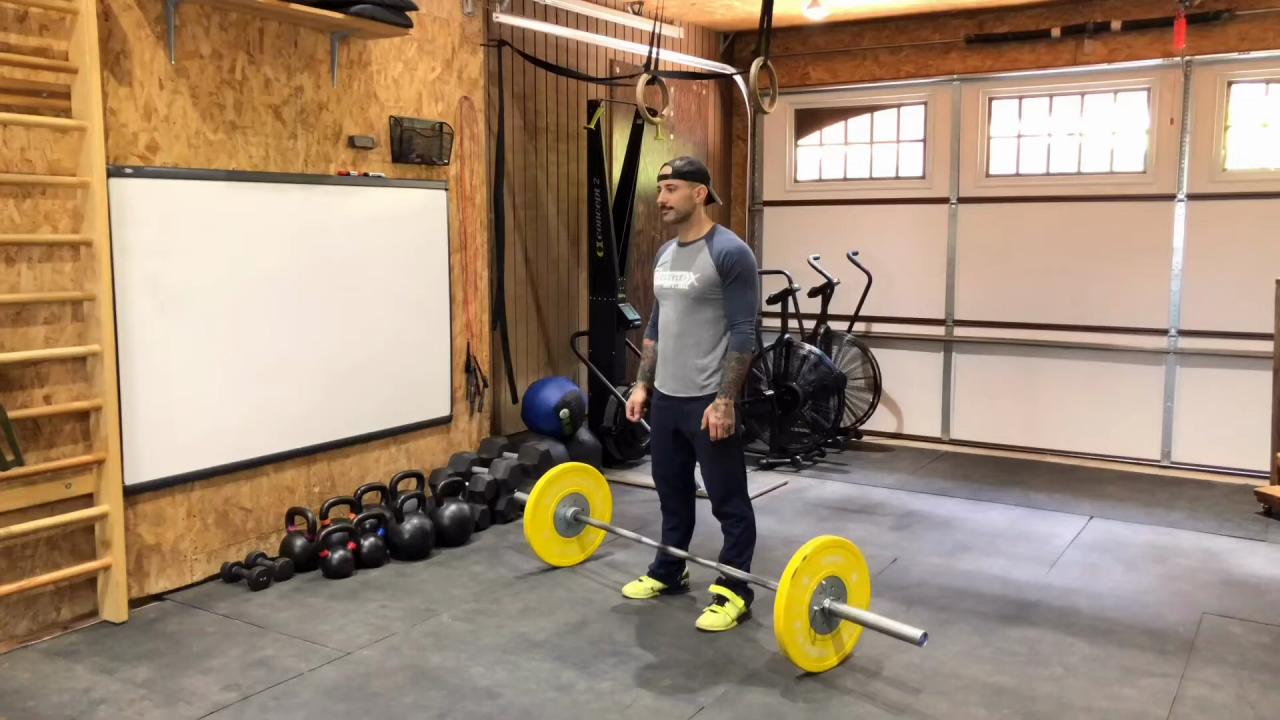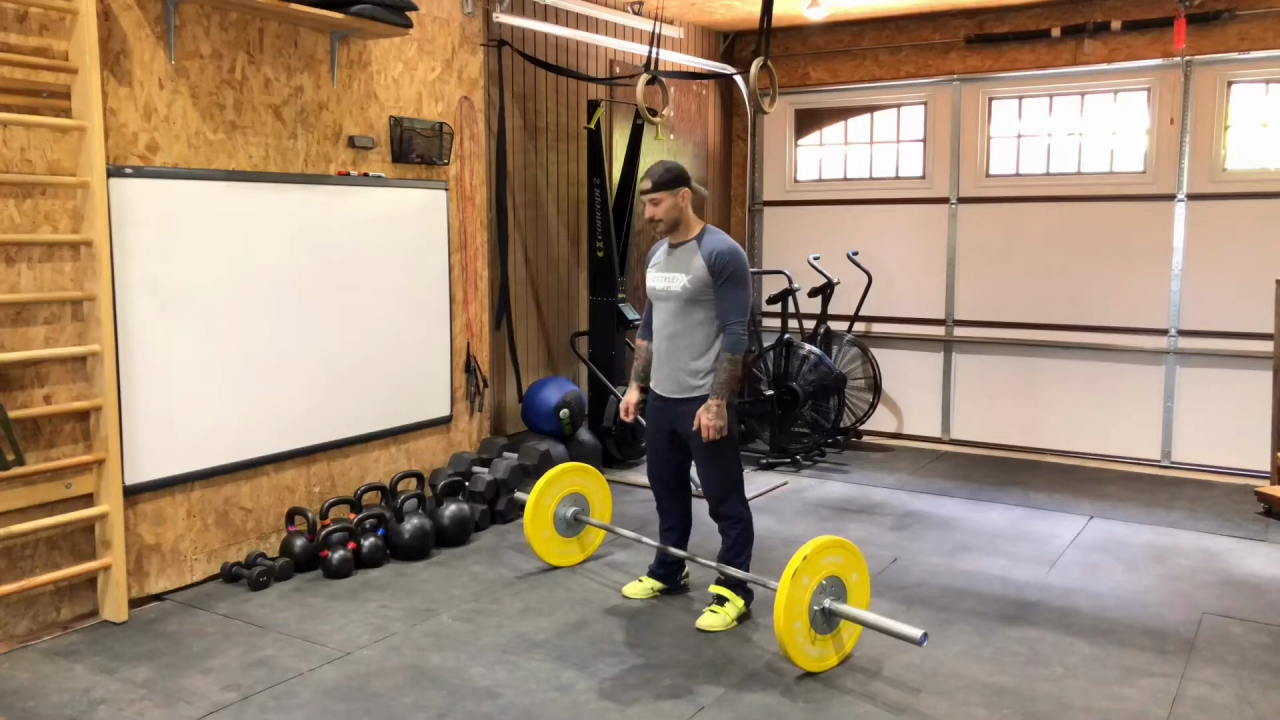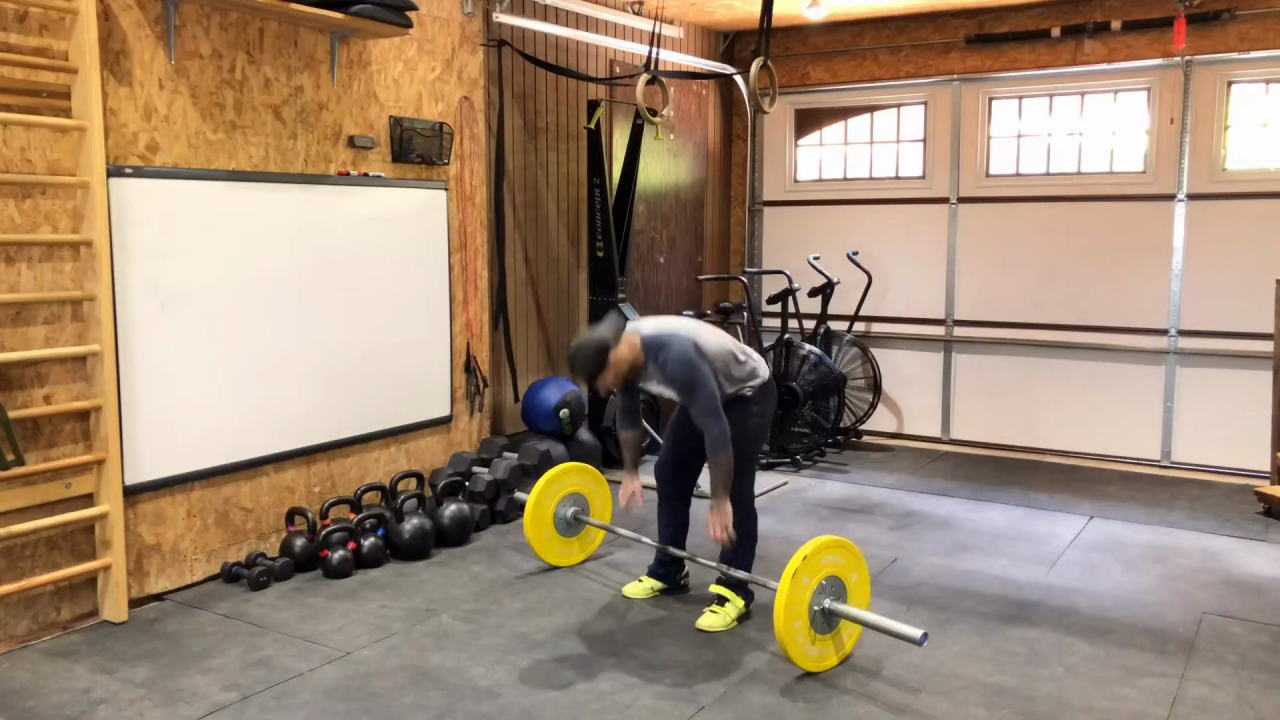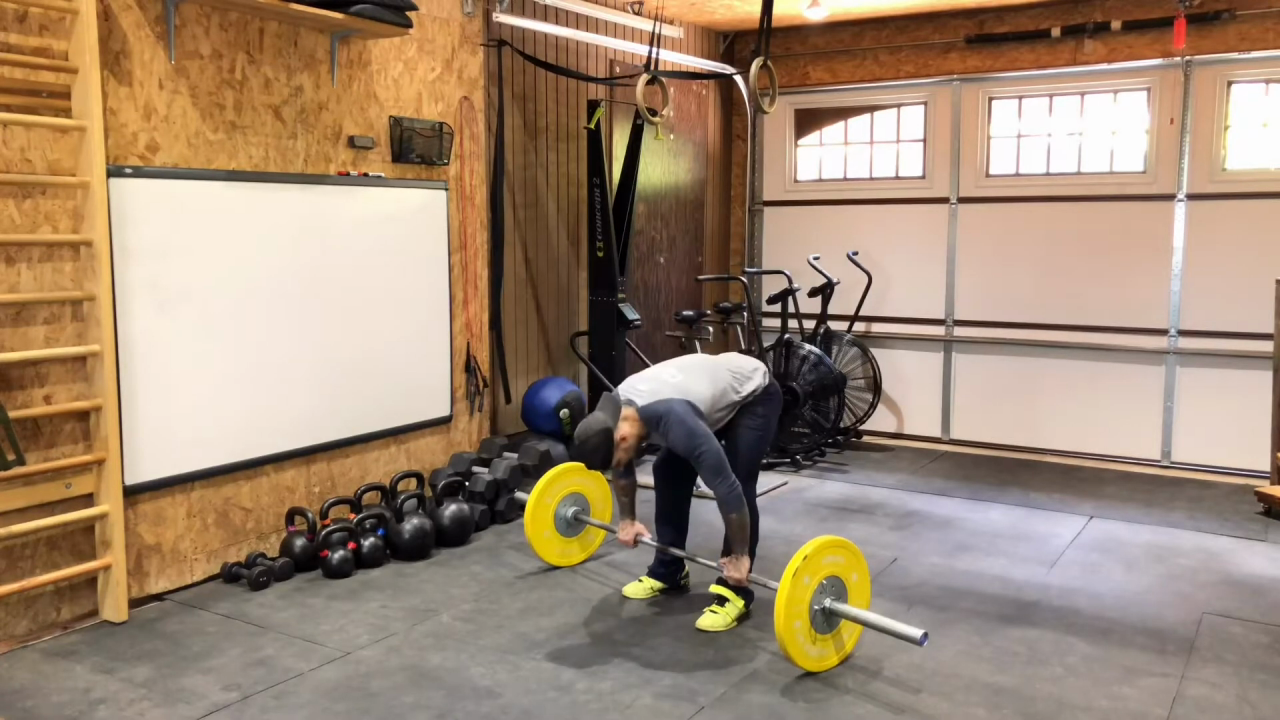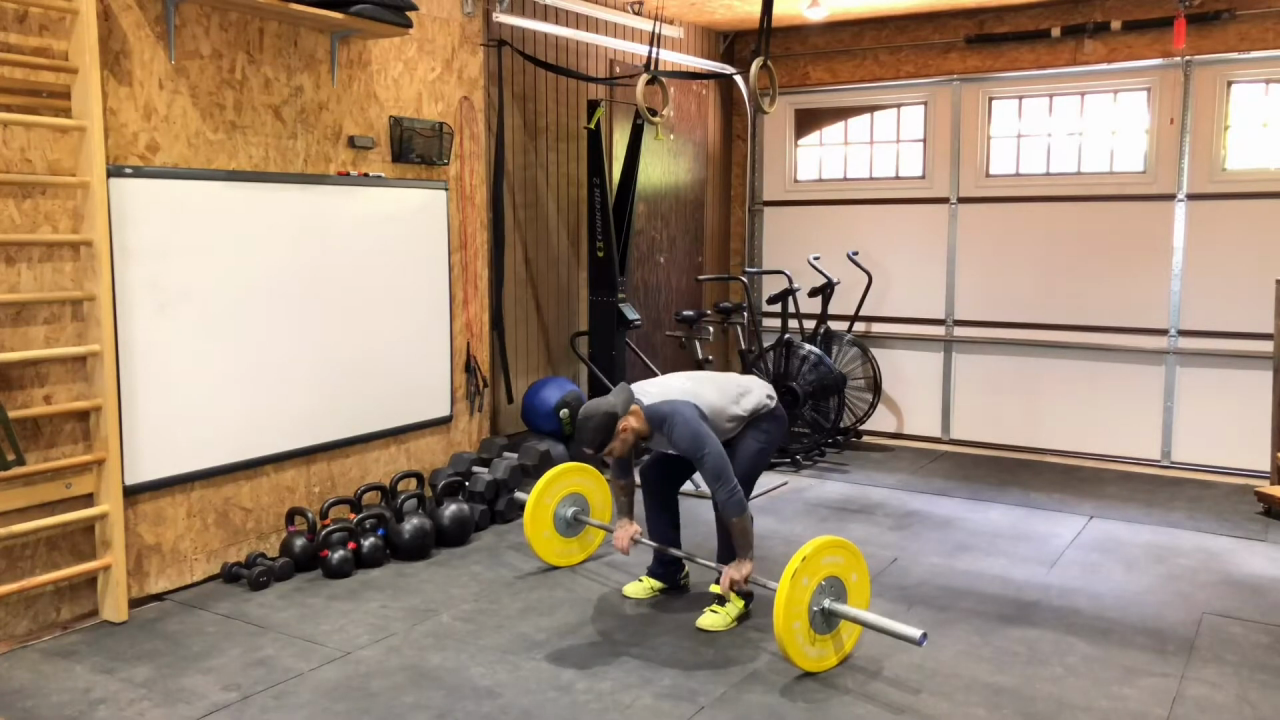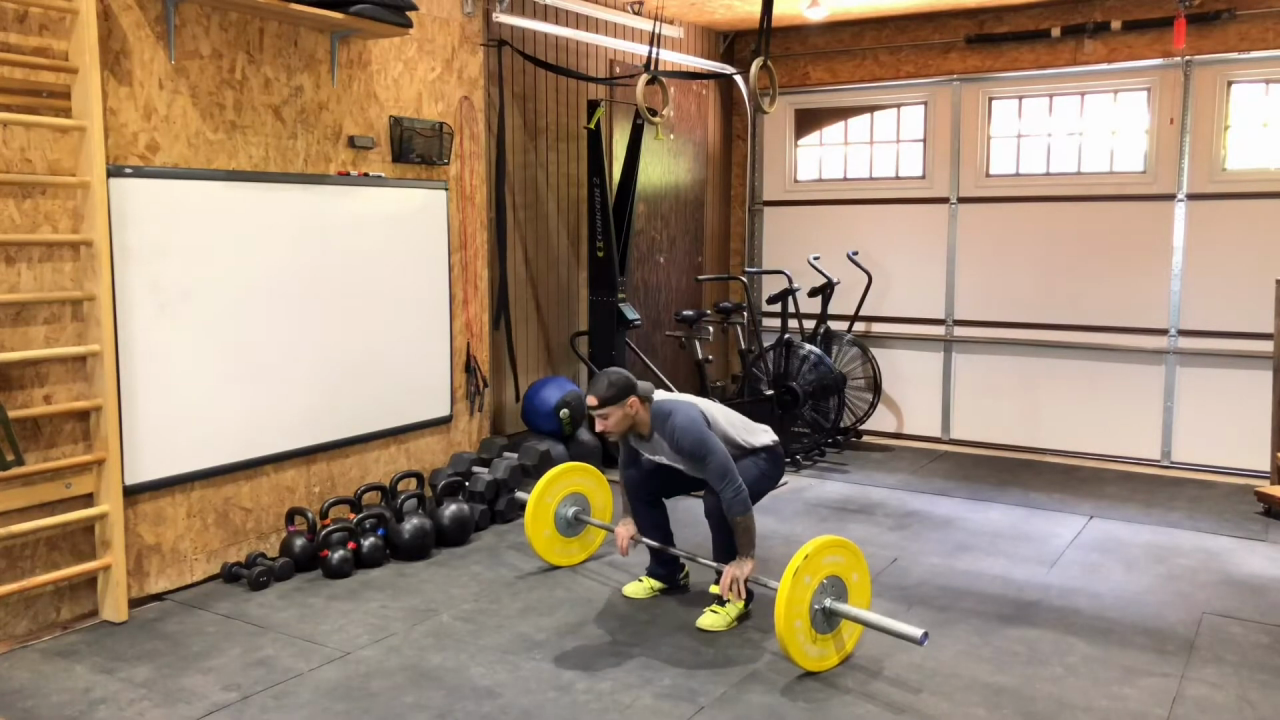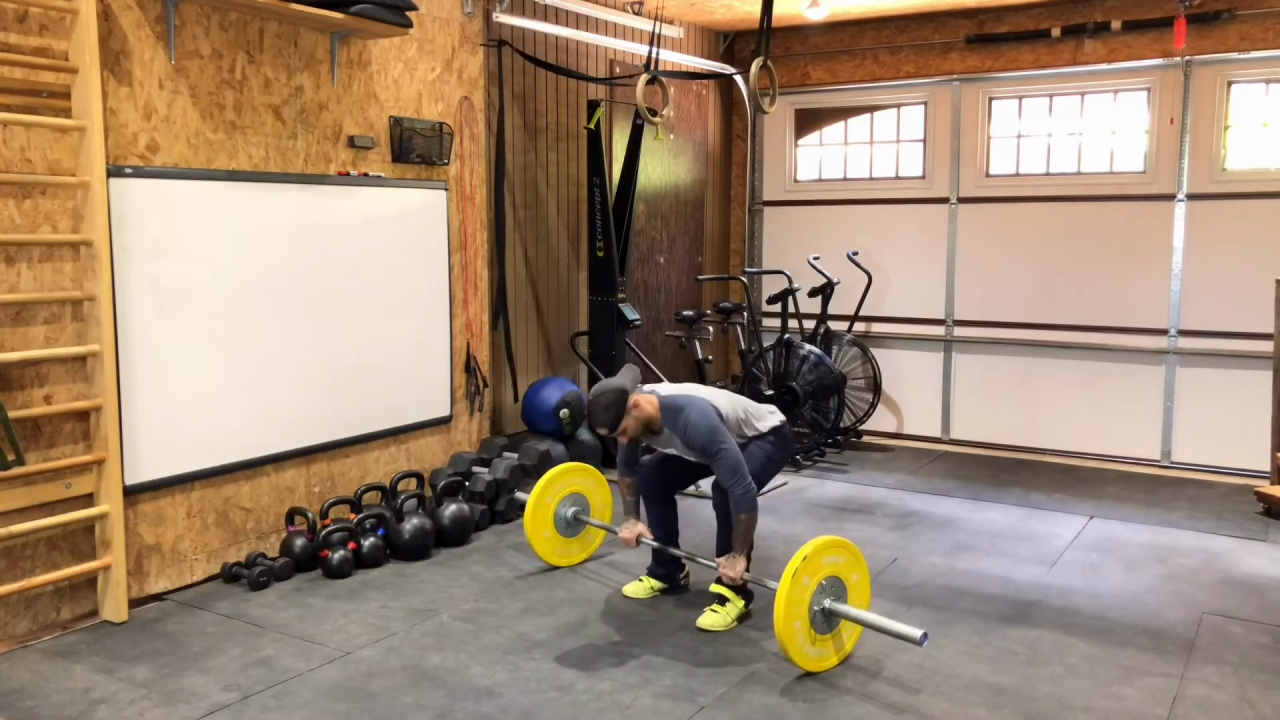
dt=0.5s
person 1, frame 1
left shoulder: (729, 253)
right shoulder: (665, 254)
left elbow: (742, 334)
left wrist: (725, 401)
right wrist: (642, 385)
left hip: (709, 401)
right hip: (667, 398)
left knee: (727, 499)
right knee: (671, 491)
left ankle: (734, 592)
right ankle: (668, 572)
person 1, frame 2
left shoulder: (721, 253)
right shoulder: (657, 255)
left elbow: (735, 334)
left wrist: (718, 401)
right wrist: (636, 385)
left hip: (704, 401)
right hip: (662, 398)
left knee: (724, 499)
right knee: (667, 489)
left ankle: (734, 592)
right ankle: (668, 572)
person 1, frame 3
left shoulder: (676, 358)
right shoulder: (620, 354)
left elbow: (716, 429)
right elbow: (628, 416)
left wrist: (721, 504)
right wrist: (630, 473)
left hip: (746, 393)
right hip: (707, 389)
left knee: (736, 484)
right knee: (670, 472)
left ankle: (734, 592)
right ankle: (668, 573)
person 1, frame 4
left shoulder: (675, 421)
right shoulder: (615, 412)
left elbow: (726, 486)
right elbow: (623, 470)
left wrist: (740, 556)
right wrist: (627, 518)
left hip: (754, 396)
right hip: (715, 389)
left knee: (739, 484)
right knee: (668, 473)
left ankle: (734, 591)
right ankle: (668, 571)
person 1, frame 5
left shoulder: (679, 422)
right shoulder: (621, 413)
left elbow: (728, 489)
right elbow: (620, 469)
left wrist: (744, 559)
right wrist: (624, 519)
left hip: (760, 417)
right hip: (720, 417)
left knee: (723, 493)
right knee: (655, 476)
left ankle: (734, 593)
right ankle: (668, 571)
person 1, frame 6
left shoulder: (682, 423)
right shoulder: (629, 418)
left elbow: (733, 491)
right elbow: (628, 467)
left wrist: (745, 559)
right wrist: (628, 517)
left hip: (760, 455)
left knee: (717, 501)
right knee: (638, 480)
left ankle: (734, 594)
right ankle: (667, 571)
person 1, frame 7
left shoulder: (694, 419)
right shoulder: (631, 412)
left elbow: (742, 488)
right elbow: (628, 466)
left wrist: (739, 555)
right wrist: (631, 517)
left hip: (766, 436)
right hip: (724, 436)
left knee: (725, 491)
right knee: (651, 477)
left ankle: (734, 591)
right ankle: (668, 571)
